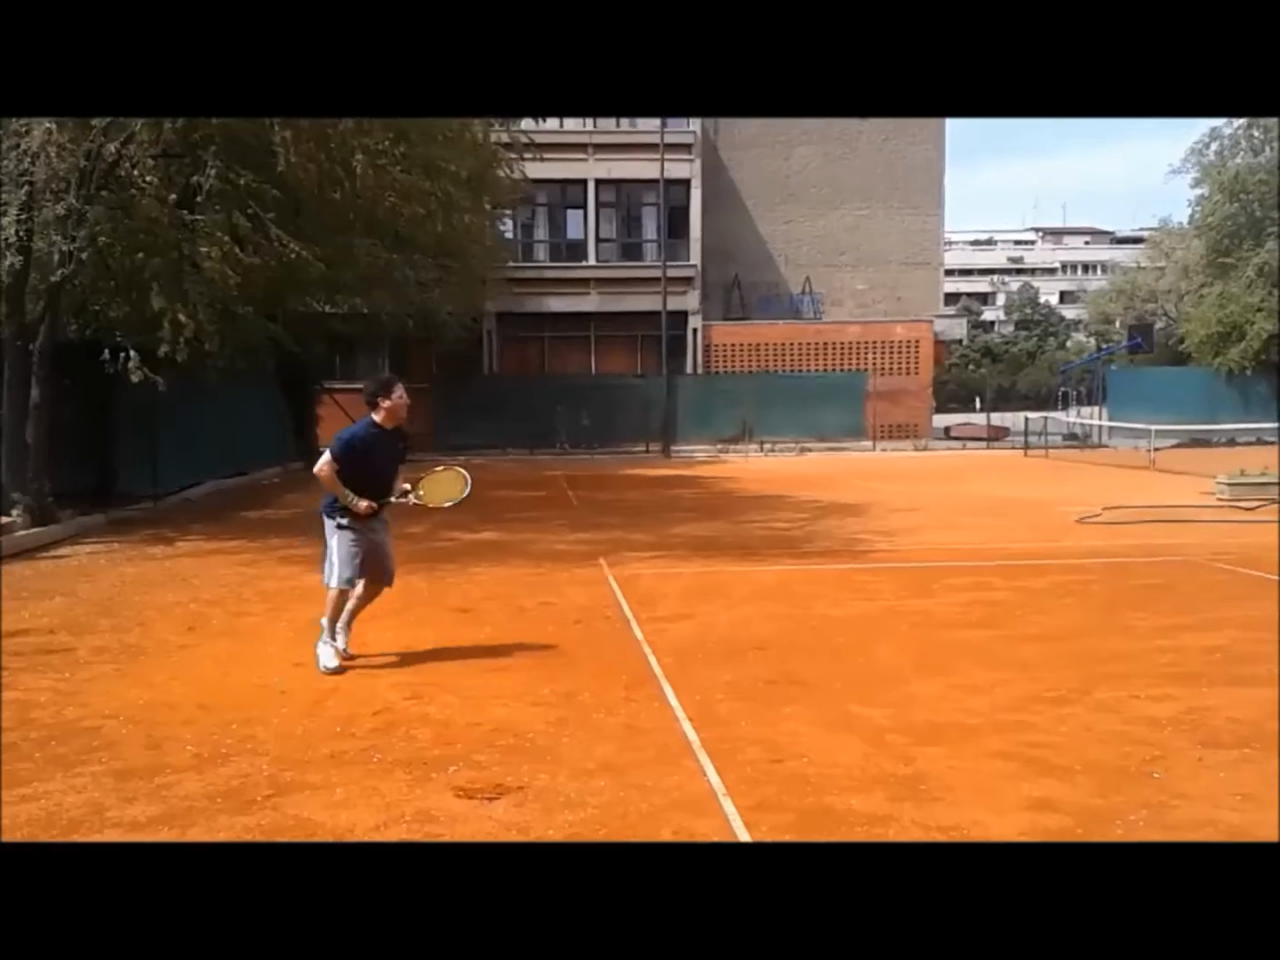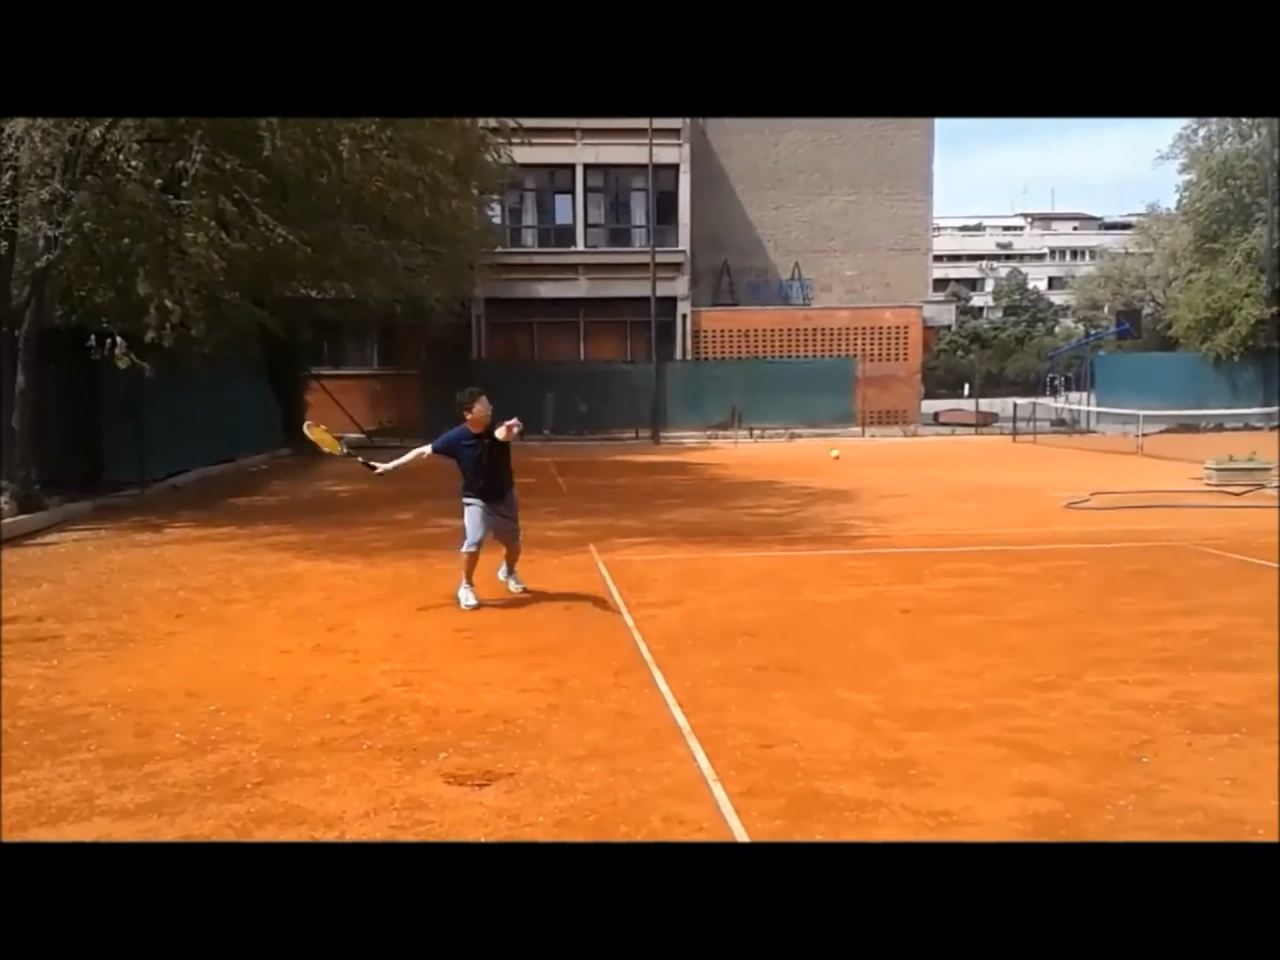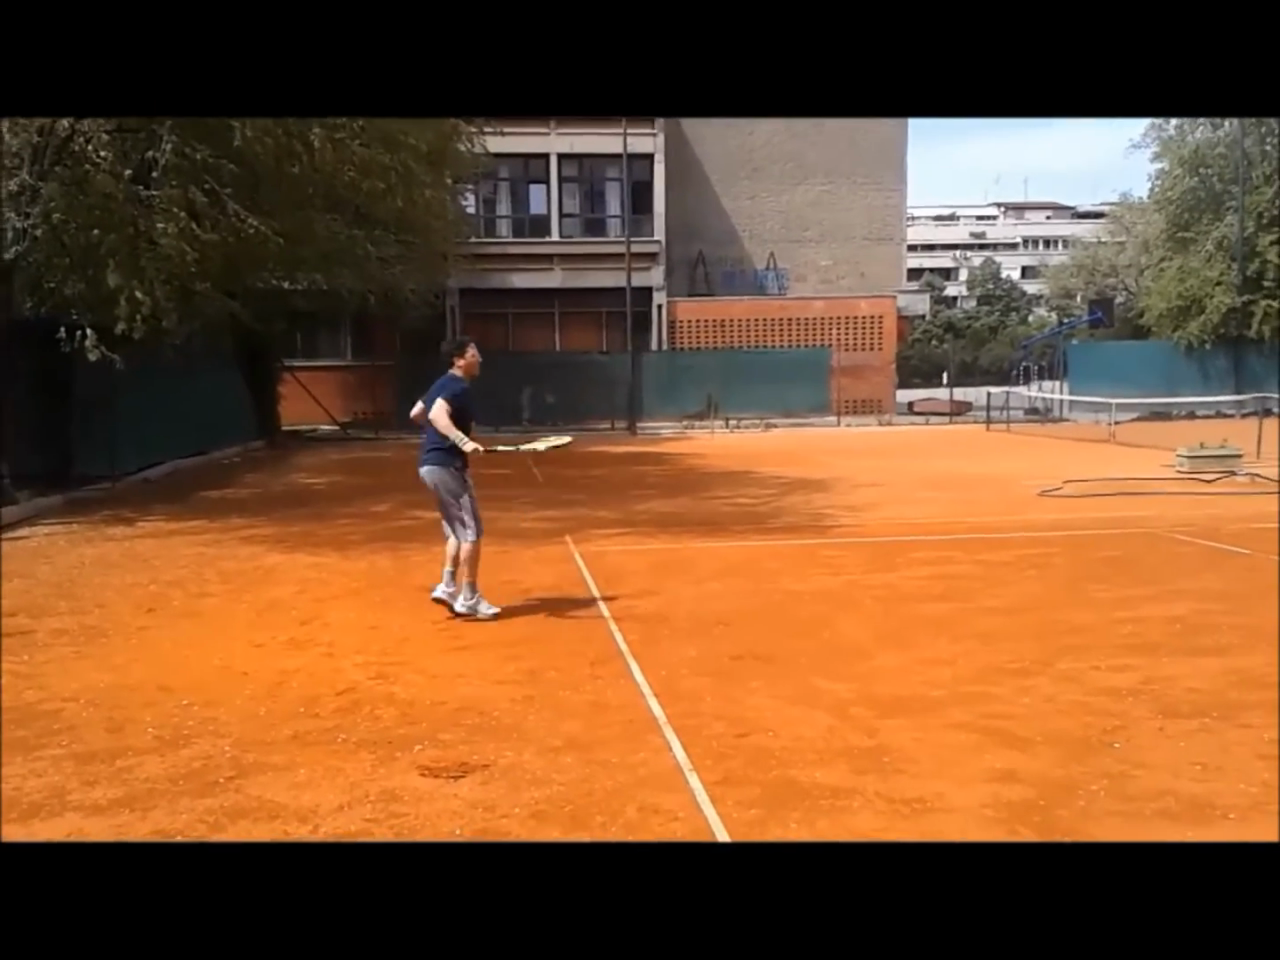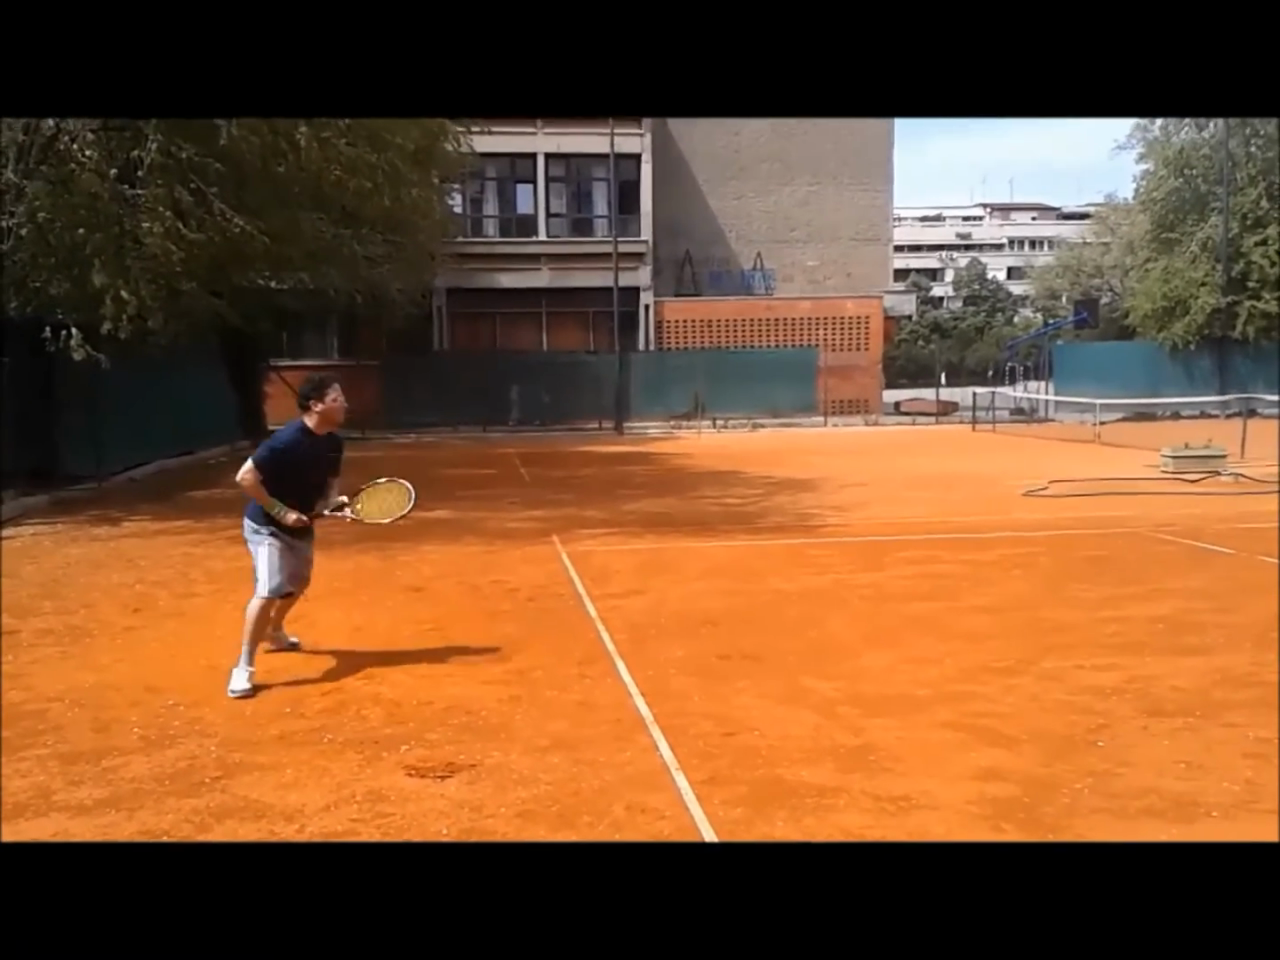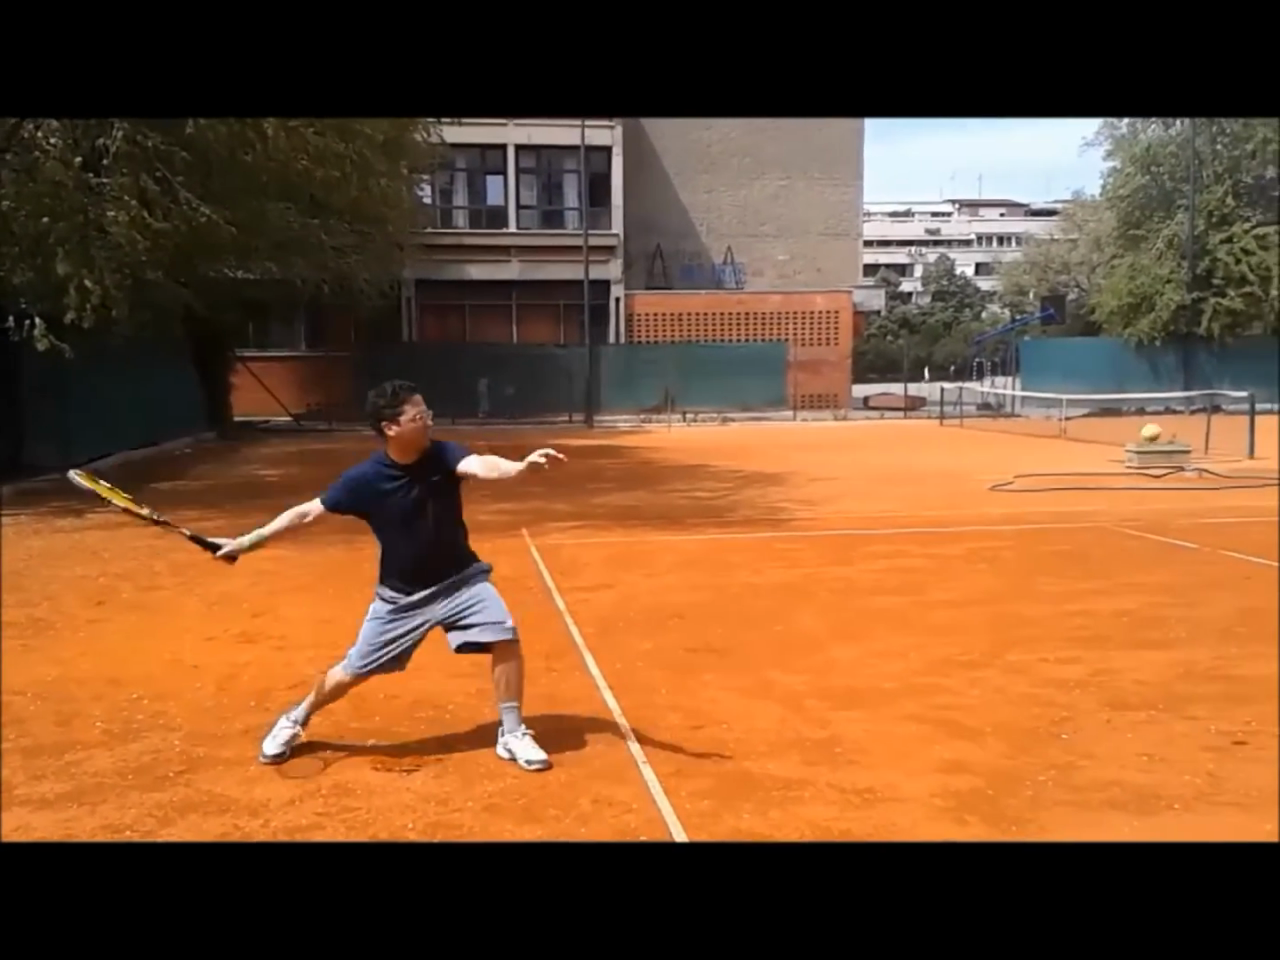
dt=1s
person 1, frame 1
left shoulder: (399, 436)
right shoulder: (355, 436)
right elbow: (321, 470)
left wrist: (401, 487)
right wrist: (352, 500)
left hip: (374, 518)
right hip: (344, 517)
left knee: (380, 577)
right knee: (342, 581)
left ankle: (342, 624)
right ankle: (327, 640)
person 1, frame 2
left shoulder: (496, 431)
right shoulder: (455, 439)
left elbow: (504, 435)
right elbow: (423, 451)
left wrist: (510, 430)
right wrist: (391, 465)
left hip: (504, 497)
right hip: (476, 500)
left knee: (514, 544)
right knee: (473, 543)
left ankle: (508, 572)
right ankle: (466, 587)
person 1, frame 3
left shoulder: (441, 385)
right shoulder: (458, 387)
left elbow: (416, 414)
right elbow: (437, 414)
right wrist: (463, 441)
left hip: (431, 464)
right hip: (447, 466)
left knee: (456, 530)
right knee: (471, 532)
left ankle: (448, 588)
right ankle: (469, 598)
person 1, frame 4
left shoulder: (333, 442)
right shoulder: (286, 441)
right elbow: (245, 477)
left wrist: (334, 500)
right wrist: (280, 512)
left hip: (297, 527)
right hip: (266, 525)
left knee: (297, 584)
right knee: (270, 588)
left ankle: (273, 631)
right ankle: (244, 667)
person 1, frame 5
left shoulder: (442, 455)
right shoulder: (363, 480)
left elbow: (480, 465)
right elbow: (306, 513)
left wrist: (522, 465)
right wrist: (247, 541)
left hip: (461, 579)
right hip: (402, 593)
left knee: (504, 639)
right knee: (354, 670)
left ankle: (513, 733)
right ankle: (295, 722)
